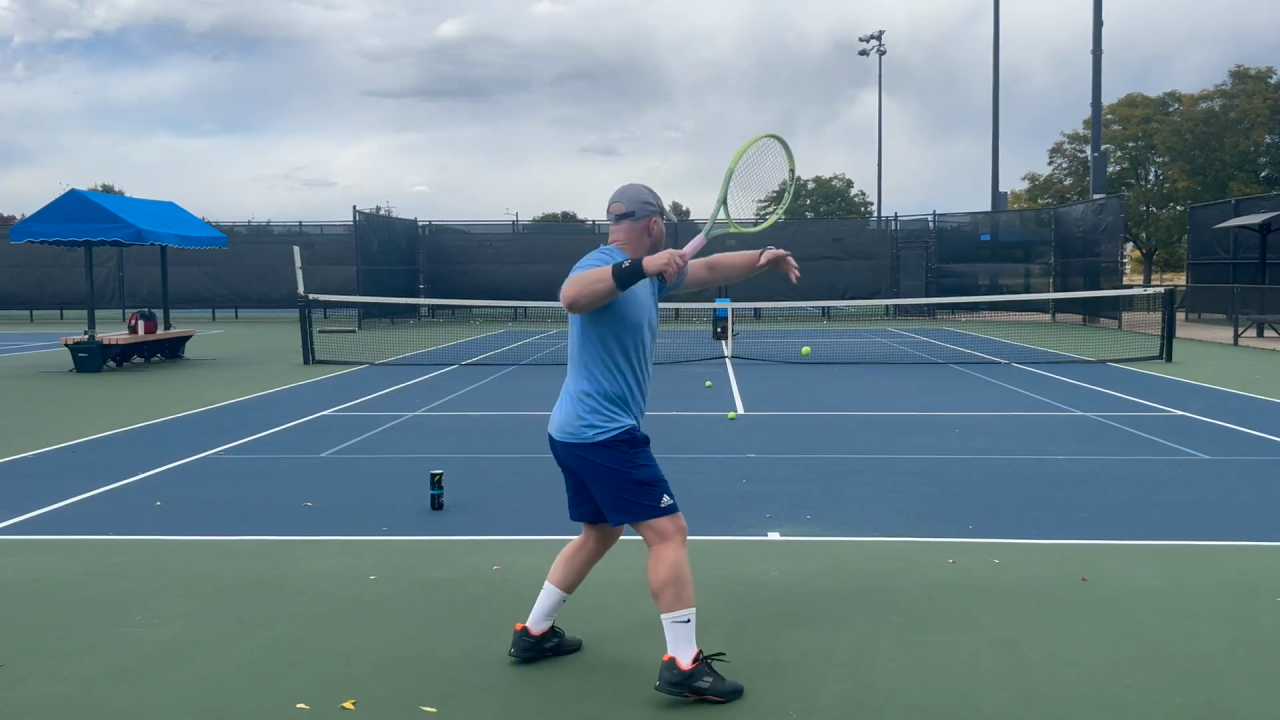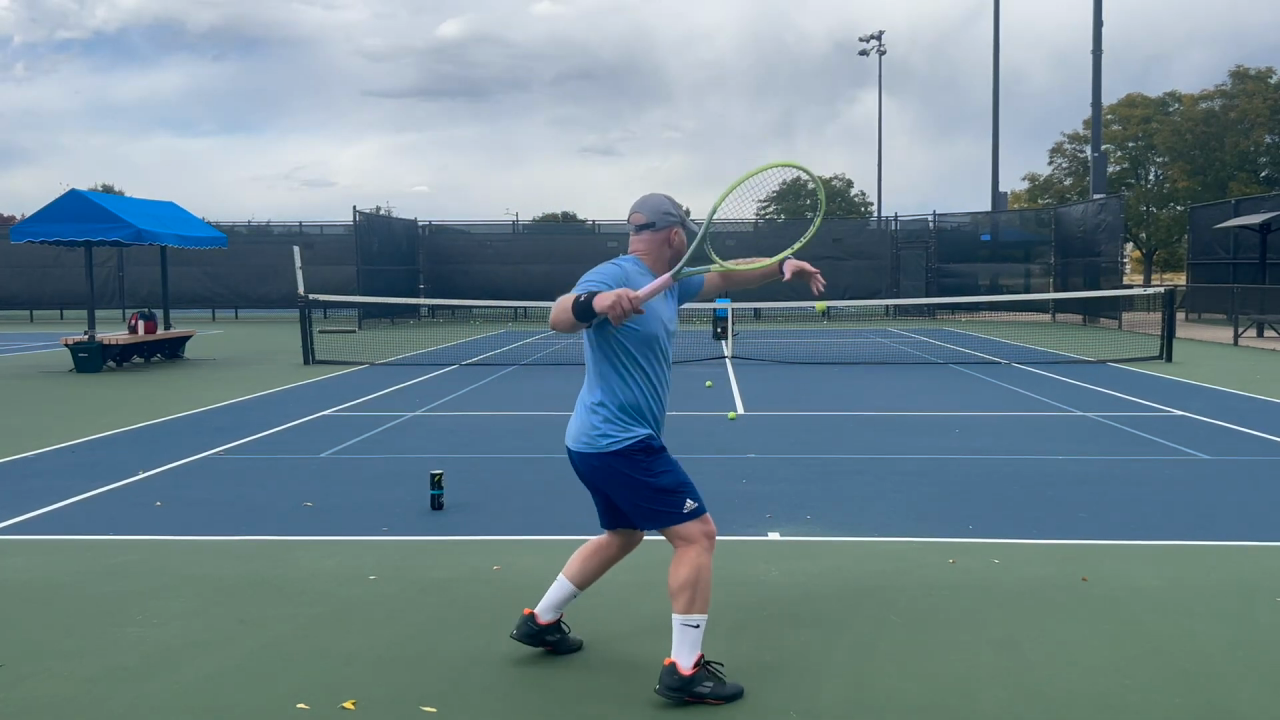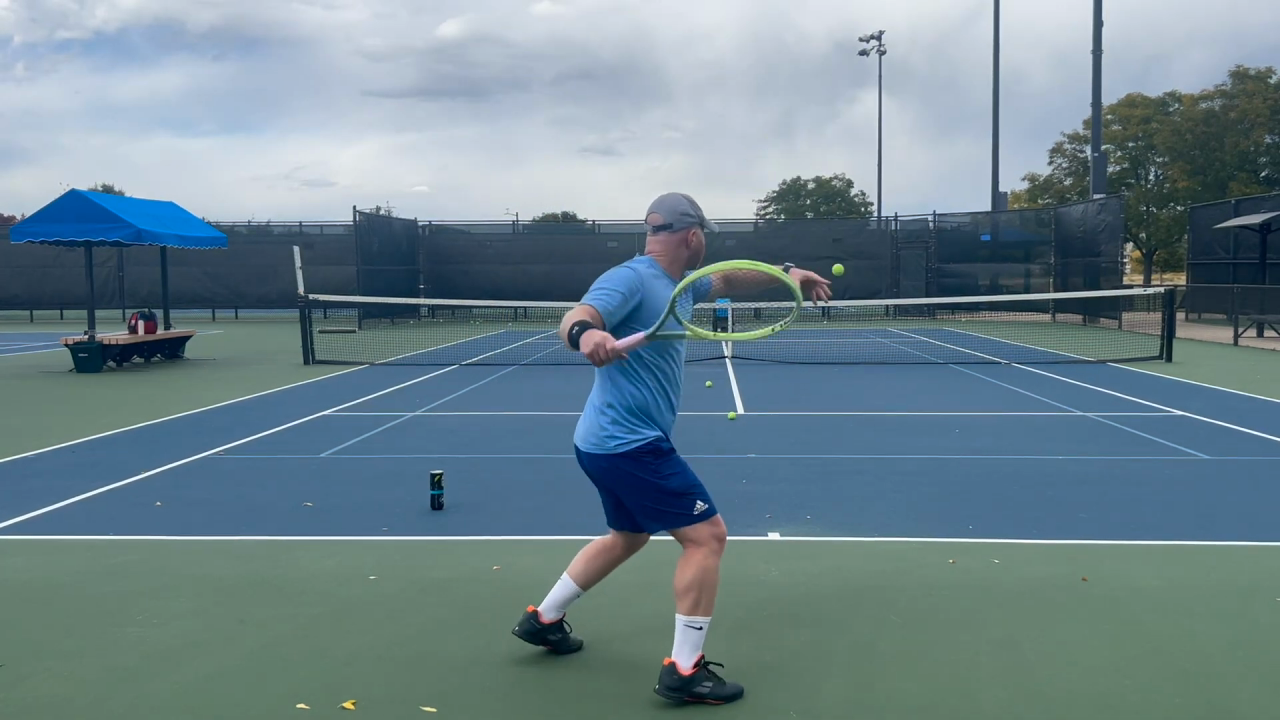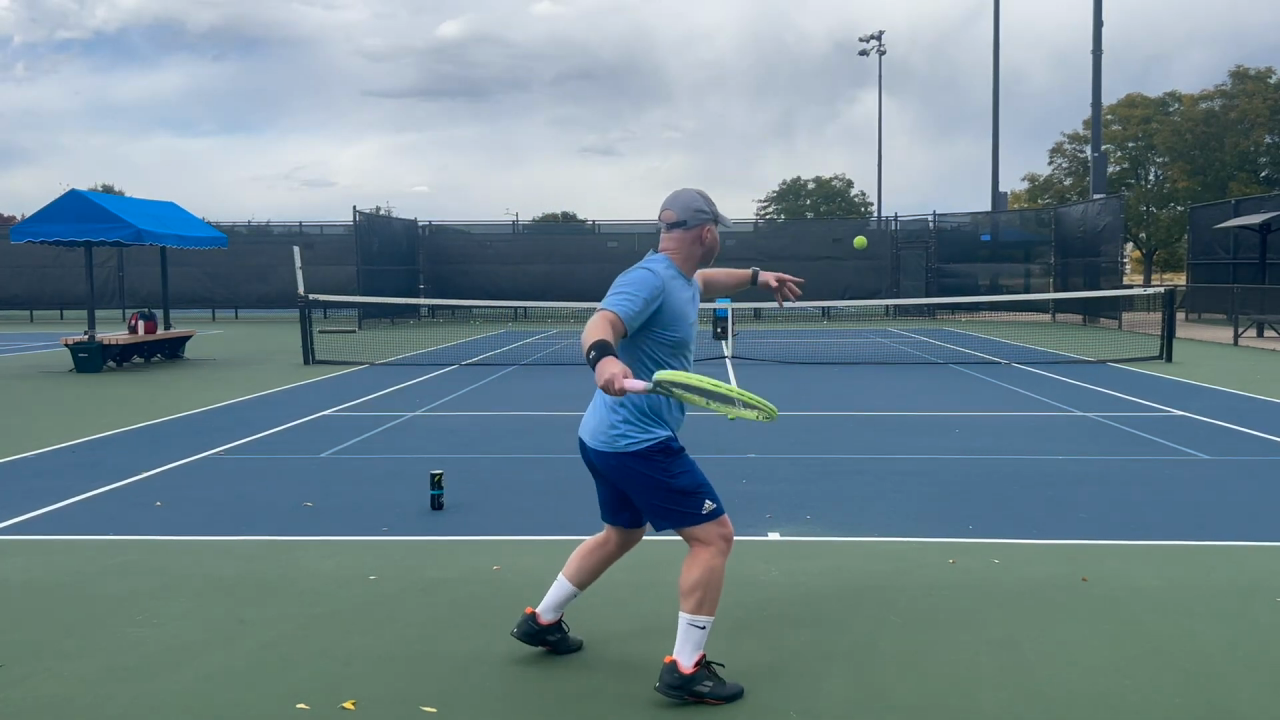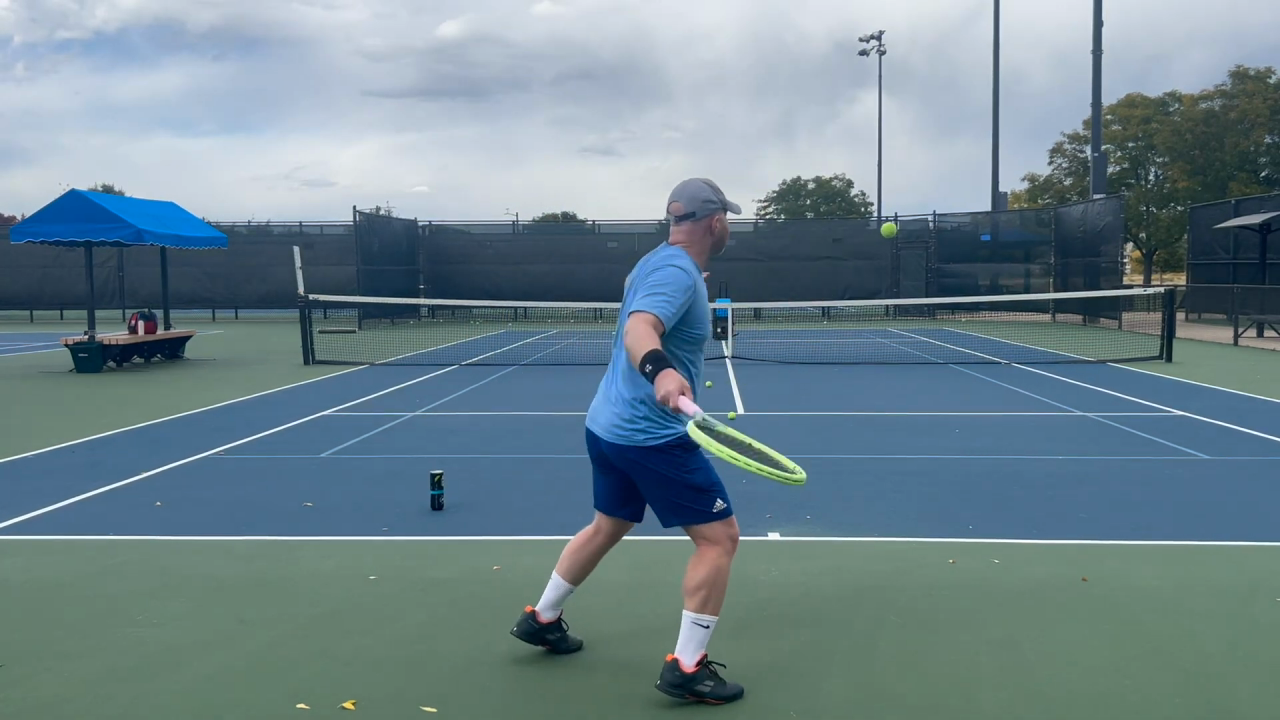
dt=0.1s
person 1, frame 1
left shoulder: (643, 275)
right shoulder: (602, 264)
left elbow: (708, 270)
right elbow: (573, 294)
left wrist: (763, 257)
right wrist: (638, 265)
left hip: (583, 433)
right hip: (602, 435)
left knee: (598, 534)
right knee: (669, 533)
left ankle: (535, 630)
right ankle: (684, 665)
person 1, frame 2
left shoulder: (665, 284)
right shoulder: (612, 275)
left elbow: (725, 276)
right elbow: (558, 315)
left wrist: (782, 266)
right wrist: (593, 305)
left hip: (603, 441)
right hip: (619, 443)
left knee: (623, 535)
right knee: (696, 536)
left ankle: (540, 621)
right ankle: (684, 669)
person 1, frame 3
left shoulder: (672, 280)
right shoulder: (628, 279)
left elbow: (722, 280)
right elbow: (573, 321)
left wrist: (787, 272)
right wrist: (585, 335)
left hip: (610, 441)
right hip: (628, 445)
left knee: (627, 536)
right knee: (705, 538)
left ankle: (543, 618)
right ankle: (684, 669)
person 1, frame 4
left shoulder: (679, 278)
right shoulder: (649, 279)
left elbow: (705, 280)
right elbow: (600, 323)
left wrist: (757, 277)
right wrist: (601, 358)
left hip: (611, 439)
right hip: (638, 444)
left knee: (620, 533)
right knee: (713, 537)
left ankle: (541, 620)
right ankle: (685, 668)
person 1, frame 5
left shoulder: (663, 263)
right shoulder: (677, 276)
right elbow: (637, 330)
right wrist: (659, 370)
left hip: (609, 429)
right hip: (652, 439)
left knee: (610, 526)
right knee: (719, 537)
left ankle: (542, 617)
right ankle: (686, 666)
